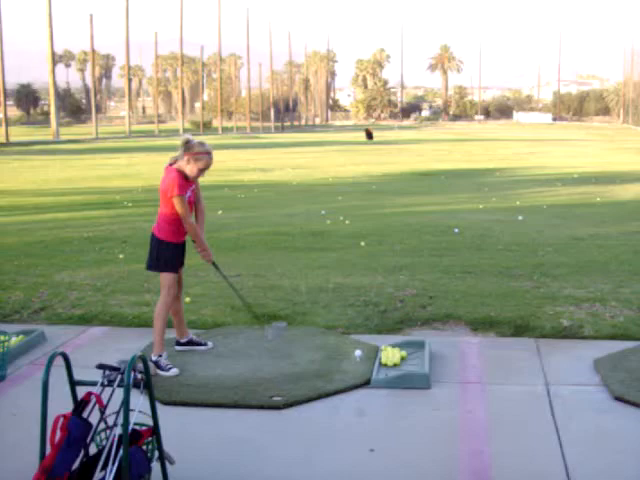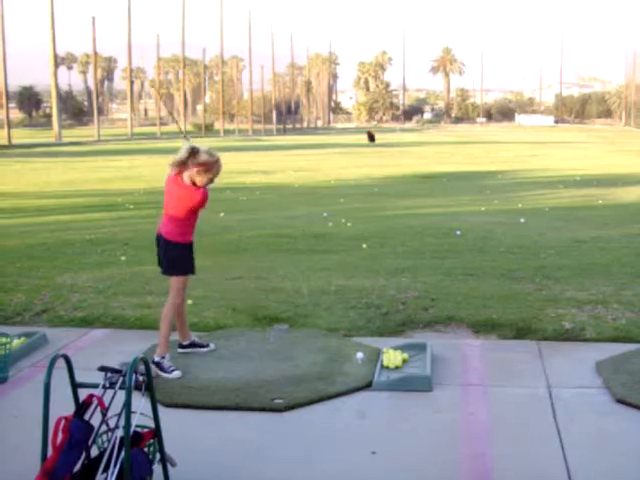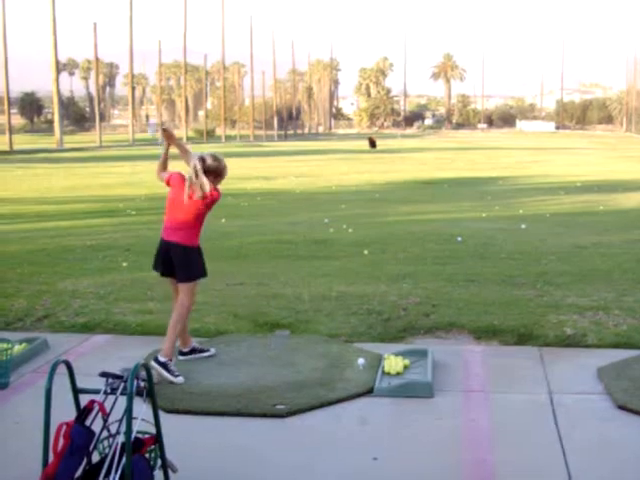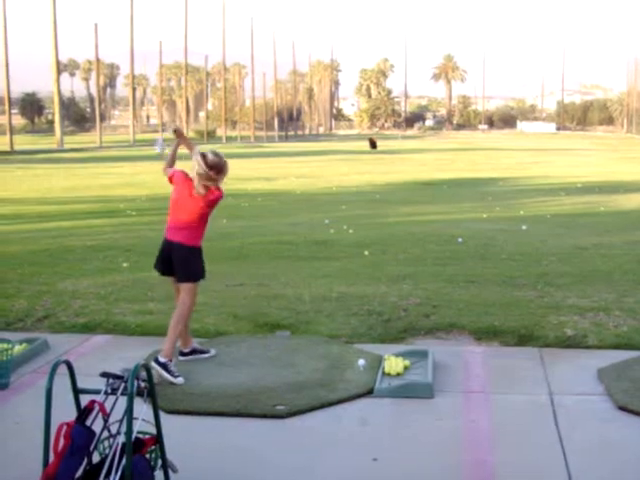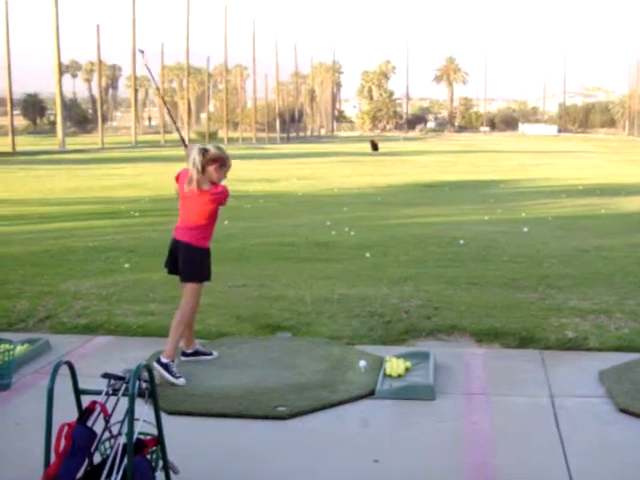
dt=0.2s
person 1, frame 1
left shoulder: (187, 175)
right shoulder: (174, 181)
left elbow: (199, 207)
right elbow: (188, 220)
left wrist: (201, 241)
right wrist: (203, 247)
left hip: (177, 240)
right hip: (165, 242)
left knee: (177, 288)
right knee: (168, 293)
left ankle: (183, 337)
right ankle: (157, 354)
person 1, frame 2
left shoulder: (175, 174)
right shoulder: (200, 195)
left hip: (165, 237)
right hip: (179, 244)
left knee: (179, 293)
right knee: (175, 297)
left ankle: (185, 339)
right ankle: (160, 357)
person 1, frame 3
left shoulder: (176, 181)
right shoulder: (212, 197)
left elbow: (160, 172)
right elbow: (192, 161)
left wrist: (167, 145)
right wrist: (177, 143)
left hip: (167, 245)
right hip: (187, 250)
left knee: (181, 298)
right knee: (185, 303)
left ankle: (186, 346)
right ankle: (164, 357)
person 1, frame 4
left shoulder: (180, 179)
right shoulder: (215, 196)
left elbow: (166, 169)
right elbow: (205, 178)
left wrist: (177, 144)
right wrist: (189, 145)
left hip: (170, 245)
right hip: (189, 250)
left knee: (184, 298)
right knee: (185, 303)
left ankle: (187, 346)
right ankle: (164, 357)
person 1, frame 5
left shoulder: (184, 177)
right shoulder: (221, 193)
left wrist: (193, 162)
left hip: (179, 243)
right hip: (196, 249)
left knee: (192, 297)
right knee: (188, 303)
left ankle: (189, 347)
right ankle: (166, 358)
